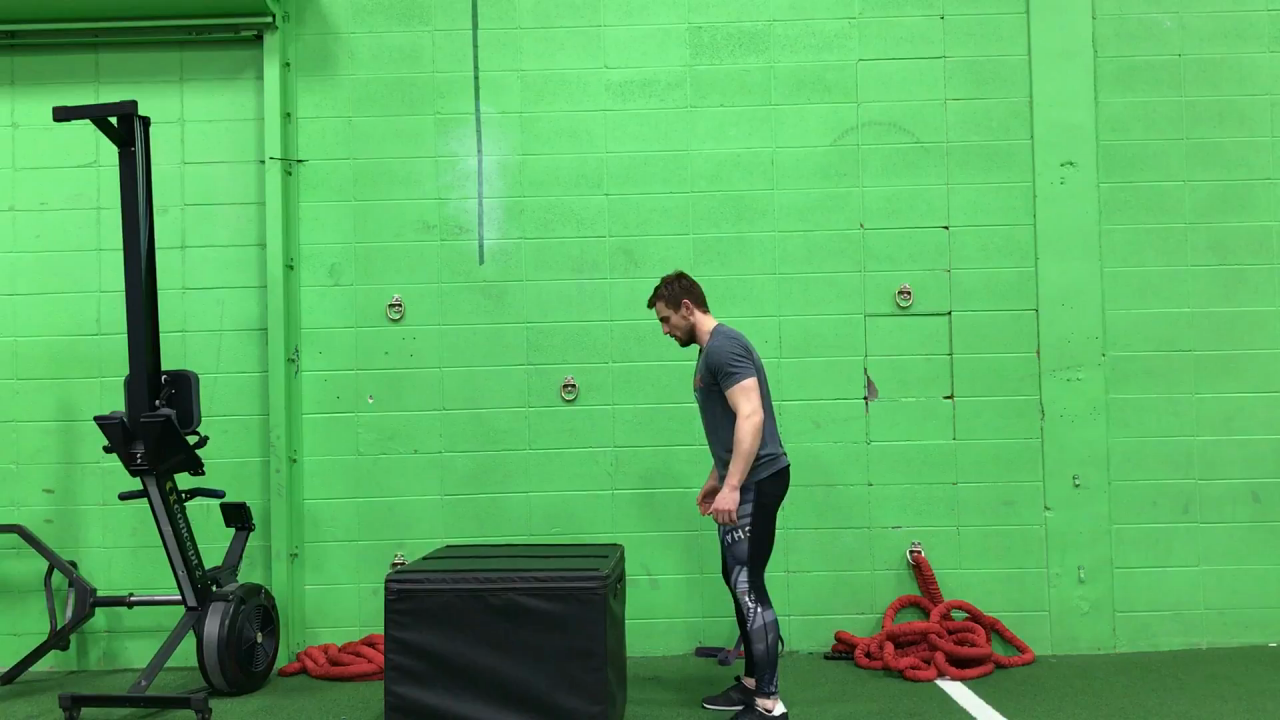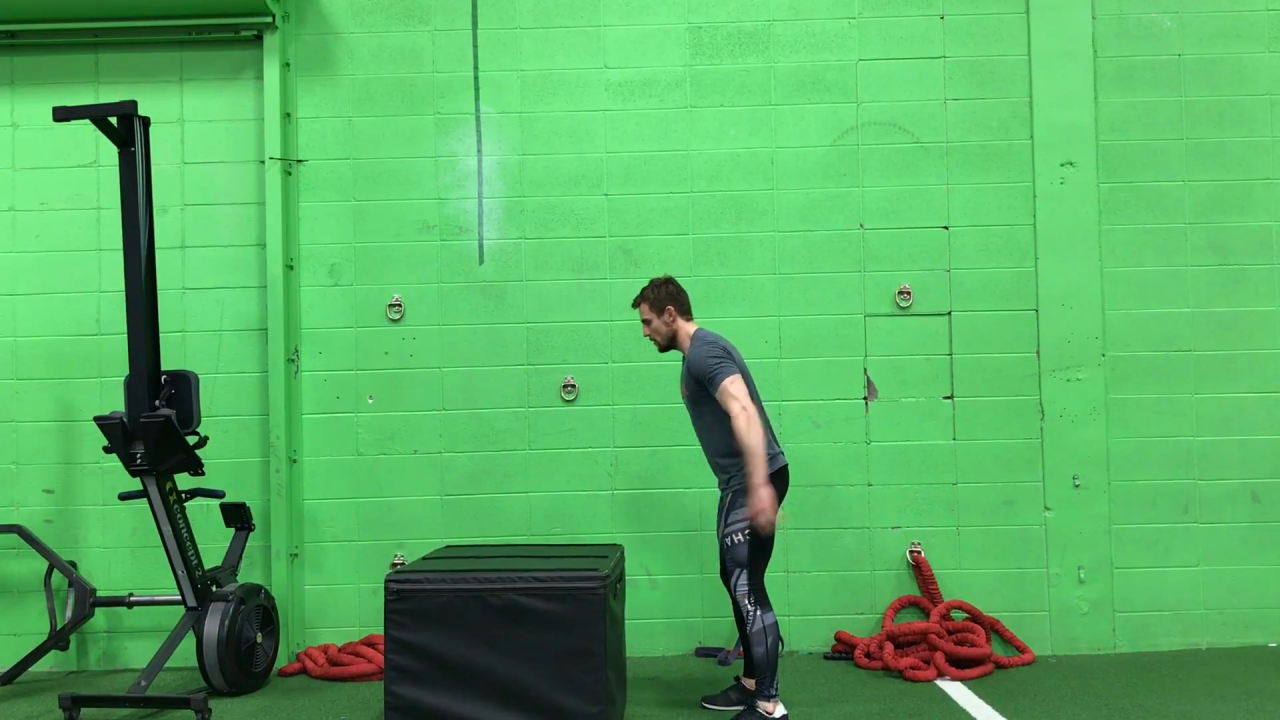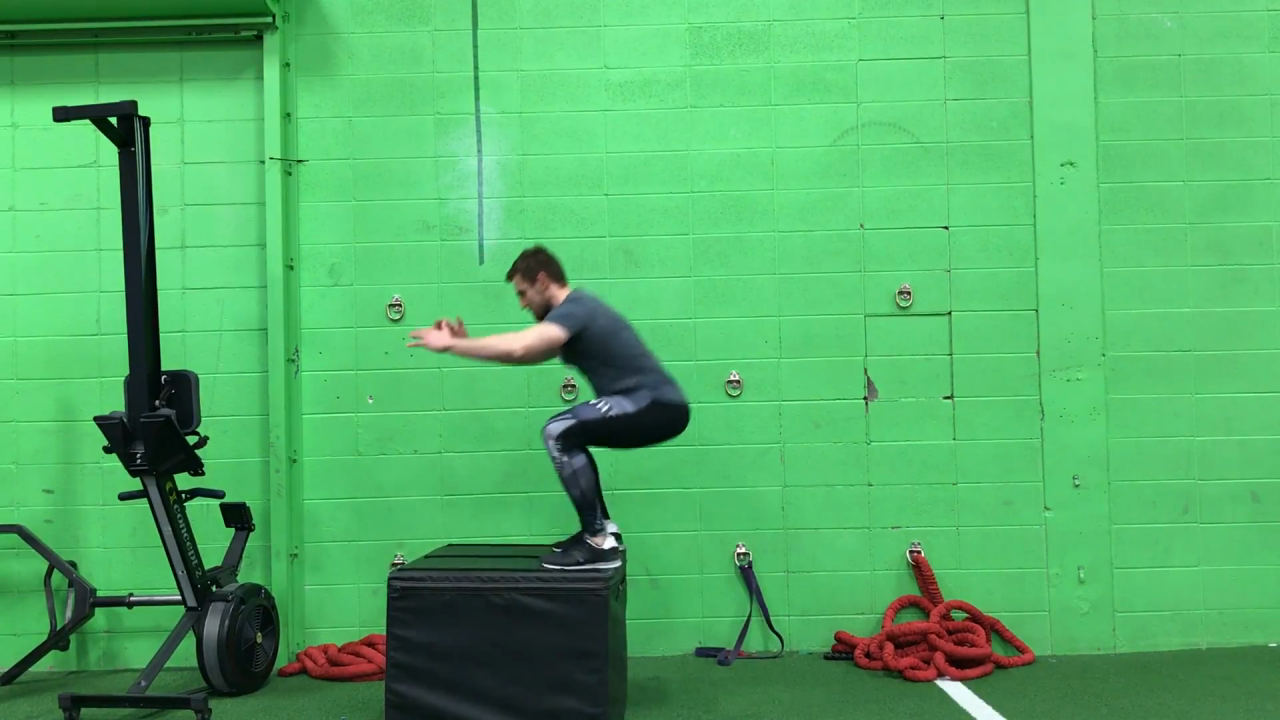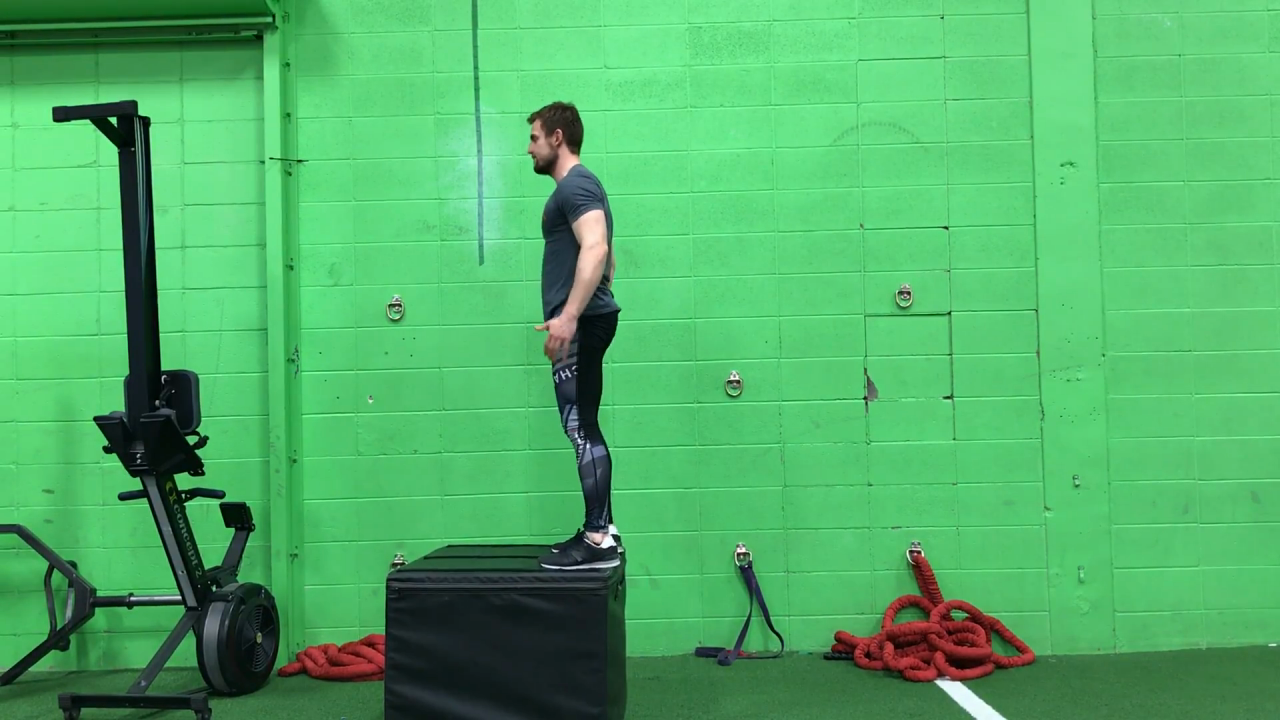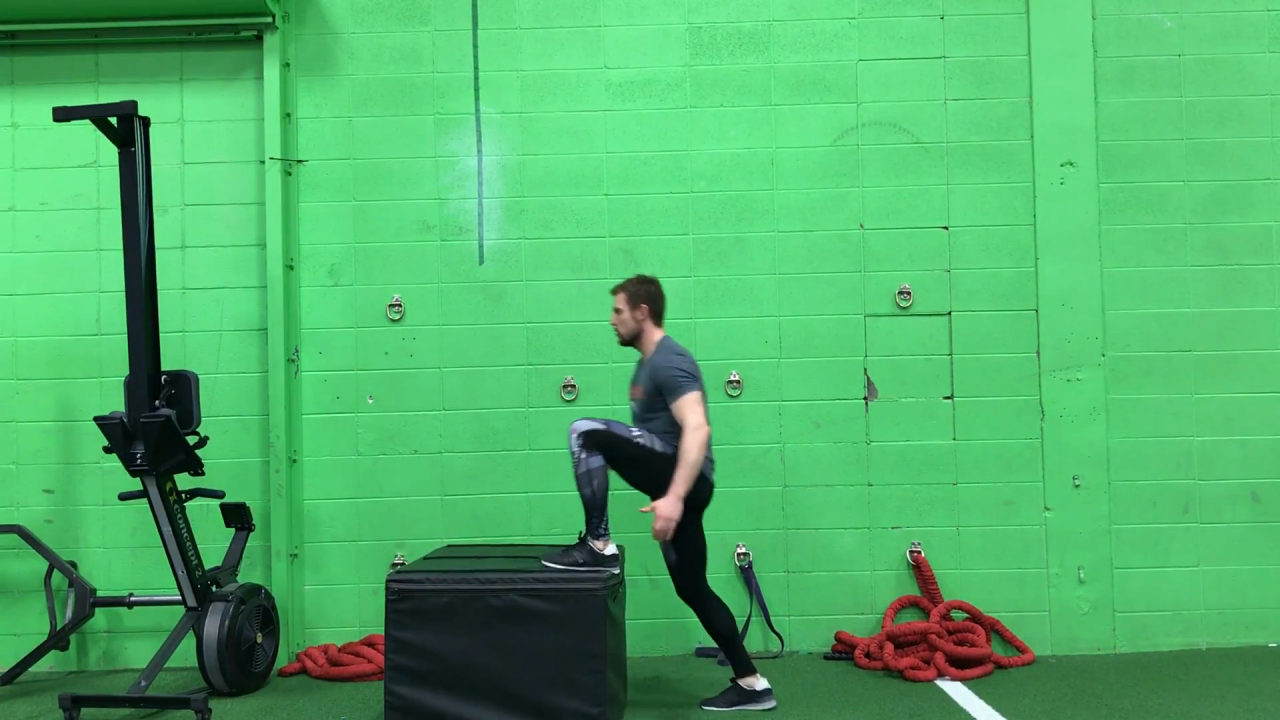
dt=1s
person 1, frame 1
left shoulder: (724, 346)
right shoulder: (712, 349)
left elbow: (751, 417)
left wrist: (732, 486)
right wrist: (715, 479)
left hip: (756, 482)
right hip: (742, 480)
left knee: (747, 585)
right knee: (738, 582)
right ankle: (753, 682)
person 1, frame 2
left shoulder: (704, 353)
right shoulder: (696, 354)
left elbow: (745, 412)
left wrist: (761, 485)
left hip: (750, 483)
right hip: (741, 482)
left knee: (746, 588)
right knee: (737, 584)
right ankle: (753, 684)
person 1, frame 3
left shoulder: (574, 310)
right shoulder: (576, 309)
left elbow: (516, 348)
right elbow: (525, 349)
left wrist: (449, 345)
right wrist: (466, 342)
left hip: (660, 407)
right hip: (656, 406)
left knee: (559, 433)
right knee: (569, 436)
left ankle: (599, 541)
right ankle: (600, 530)
person 1, frame 4
left shoulder: (575, 184)
right shoulder: (578, 187)
left elbow: (596, 249)
right elbow: (600, 256)
left wrist: (568, 317)
left hip: (583, 321)
right hip: (586, 318)
left knee: (580, 427)
right knee: (583, 427)
left ankle: (599, 540)
right ankle: (601, 531)
person 1, frame 5
left shoulder: (670, 362)
right shoulder: (647, 363)
left elbow: (696, 430)
left wrist: (672, 497)
right wrist: (609, 460)
left hip: (684, 480)
right hip: (682, 479)
left knee: (584, 433)
right knee: (692, 587)
left ankle: (597, 547)
right ankle: (751, 683)
